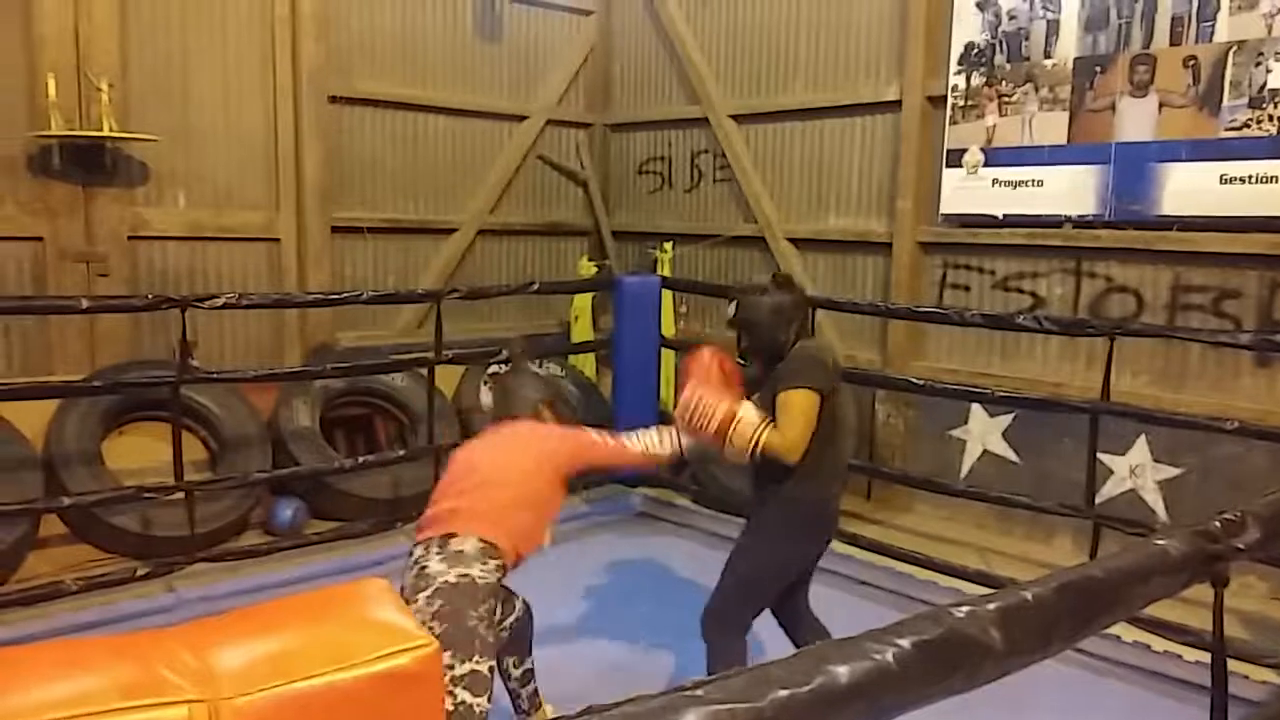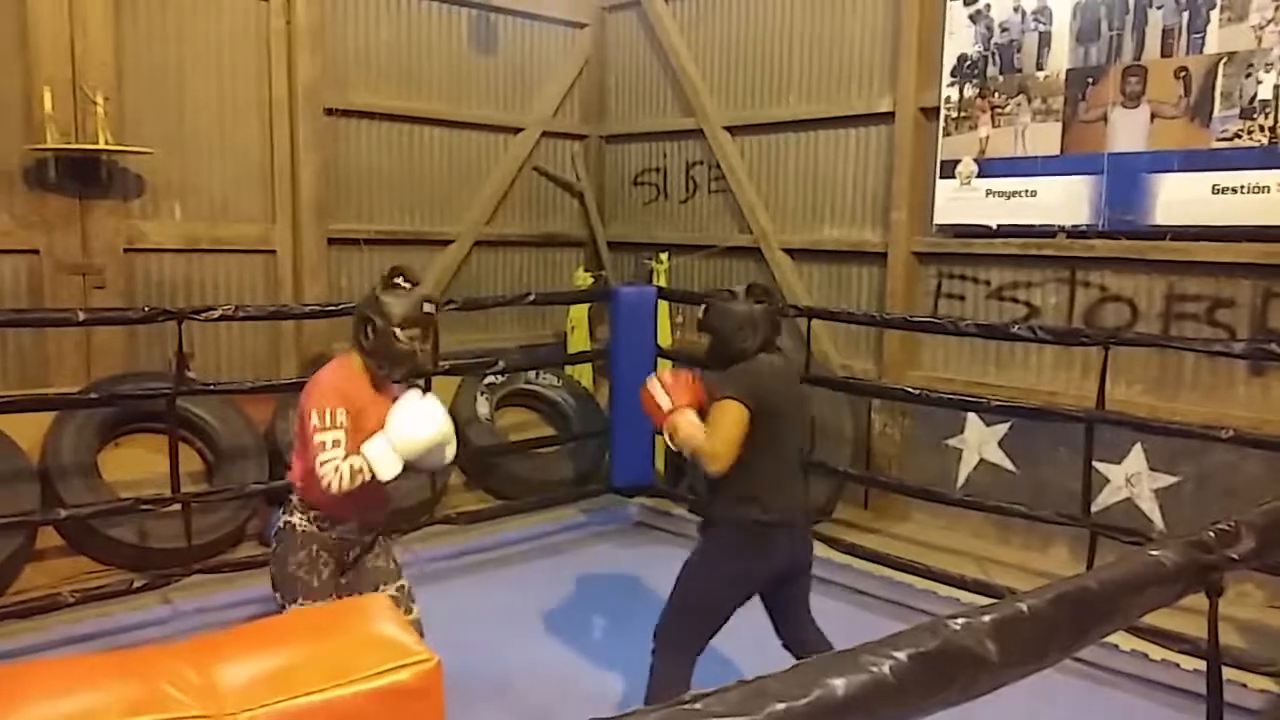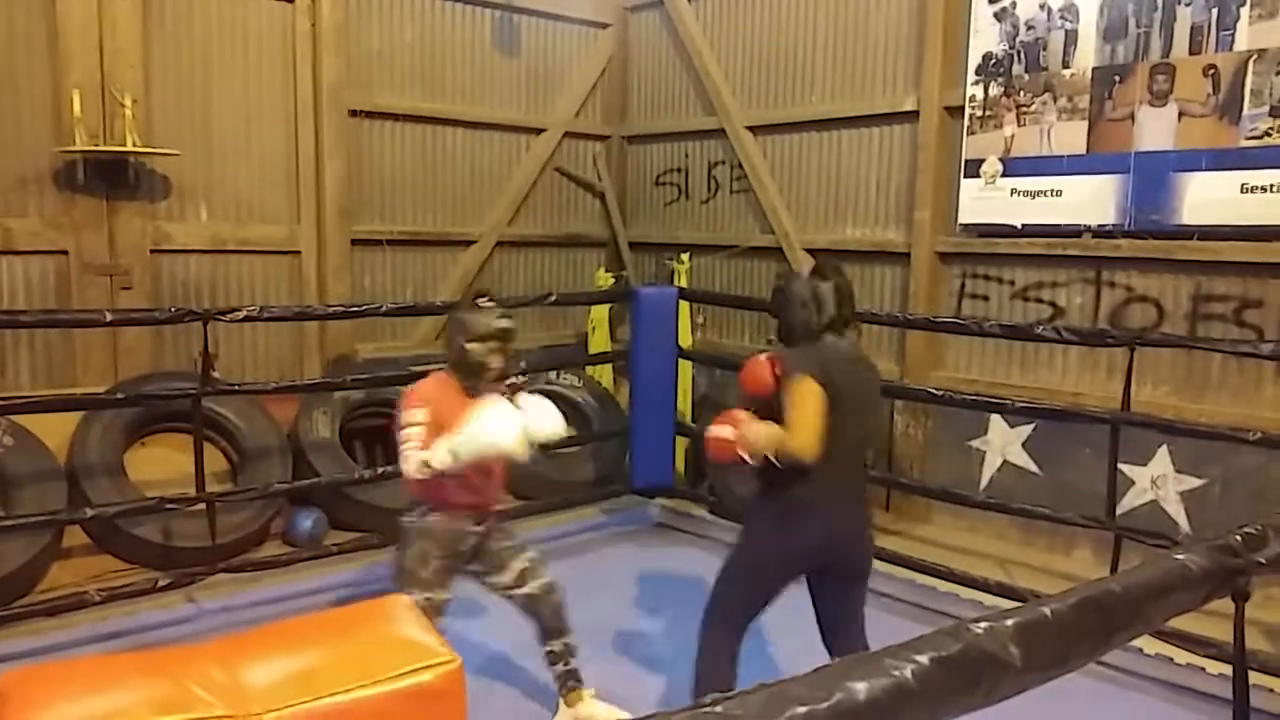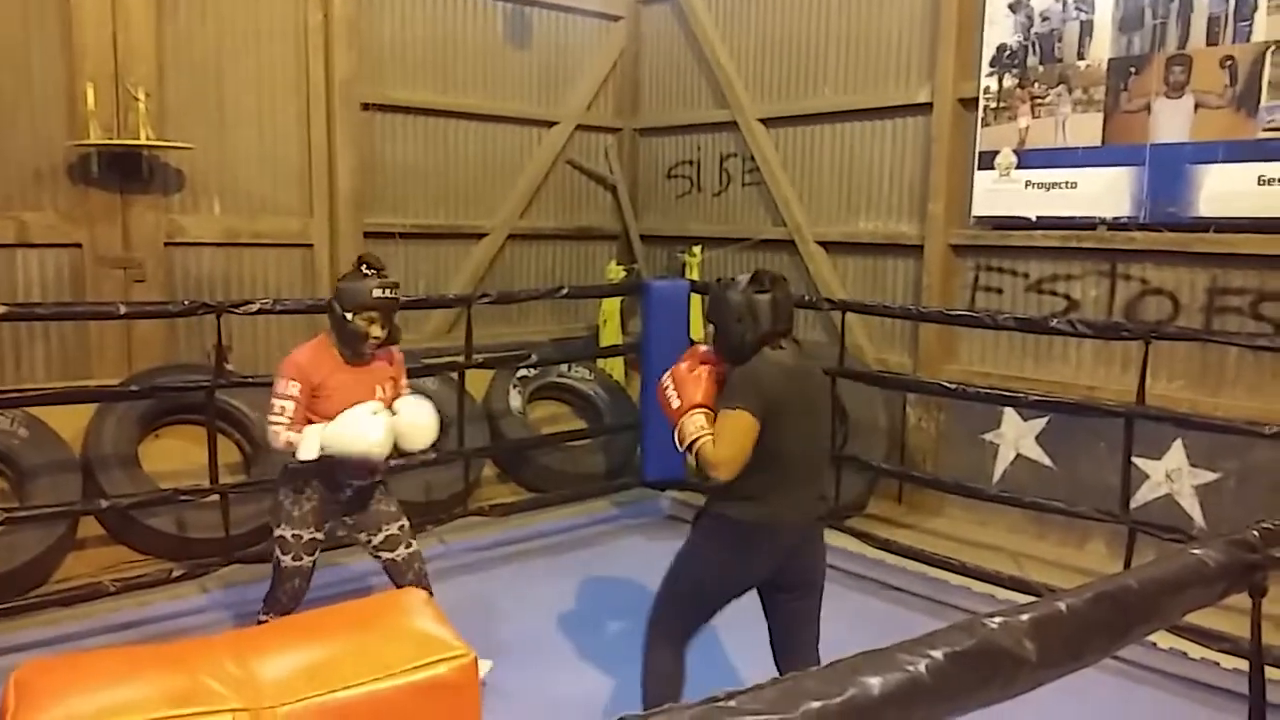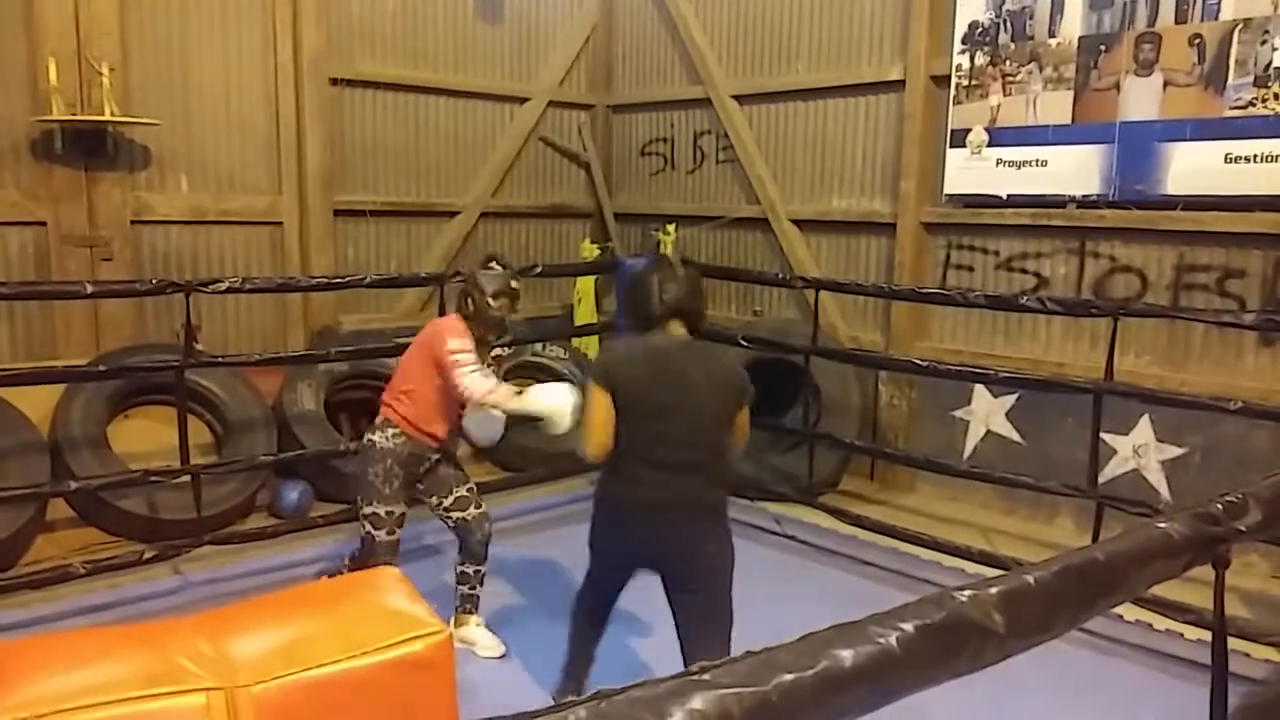
dt=1s
person 1, frame 1
left shoulder: (803, 366)
right shoulder: (795, 362)
left elbow: (787, 447)
right elbow: (768, 423)
left wrist: (729, 417)
right wrist: (730, 404)
left hip: (792, 511)
right hip: (806, 510)
left knee: (721, 621)
right knee: (791, 610)
person 1, frame 2
left shoulder: (745, 379)
right shoulder: (784, 374)
left elbow: (714, 459)
left wrist: (678, 416)
right wrist: (705, 403)
left hip: (743, 536)
right hip: (791, 530)
left knee: (674, 645)
right knee: (802, 631)
person 1, frame 3
left shoulder: (810, 361)
right shoulder: (862, 366)
left elbow: (801, 448)
left wrist: (753, 435)
left hip: (794, 517)
right hip: (848, 523)
left knee: (721, 626)
right knee: (849, 647)
person 1, frame 4
left shoulder: (751, 379)
right shoulder: (811, 374)
left elbow: (721, 467)
left wrist: (692, 413)
right wrist: (719, 394)
left hip: (737, 533)
right hip: (803, 537)
left knee: (665, 633)
right knee: (800, 662)
person 1, frame 5
left shoulder: (616, 361)
right shoulder: (727, 370)
left elbow: (594, 447)
right elbow: (733, 445)
left hip: (623, 516)
right hip: (697, 523)
left knee: (596, 594)
right knee: (708, 656)
left ankle: (571, 693)
person 2, frame 1
left shoulder: (477, 448)
right shoulder: (559, 442)
right elbow: (634, 449)
right wrist: (680, 440)
left hip: (430, 565)
right hip: (458, 579)
left knee: (516, 621)
person 2, frame 2
left shoulder: (387, 382)
right shoulder: (332, 386)
left elbow: (383, 449)
right elbow: (330, 477)
left wrist: (425, 441)
right wrist: (398, 443)
left hip: (362, 532)
right hip: (312, 536)
person 2, frame 3
left shoulder: (495, 395)
right shoulder: (424, 396)
left elbow: (508, 451)
right elbow: (414, 466)
left wrist: (530, 427)
right wrist: (466, 444)
left hip: (483, 526)
right hip: (432, 526)
left knee: (546, 601)
person 2, frame 4
left shoulder: (389, 357)
right shoulder: (304, 363)
left elbow: (399, 407)
right elbow: (279, 434)
left wrist: (409, 419)
right wrist: (332, 443)
left hip: (365, 482)
right hip: (310, 482)
left knee: (411, 570)
right knee: (287, 591)
person 2, frame 5
left shoulder: (472, 338)
right shoulder: (450, 332)
right elbow: (475, 390)
right wrist: (529, 402)
left hip: (436, 450)
right hip: (395, 447)
left knee: (477, 528)
right knee: (377, 552)
left ankle: (467, 623)
